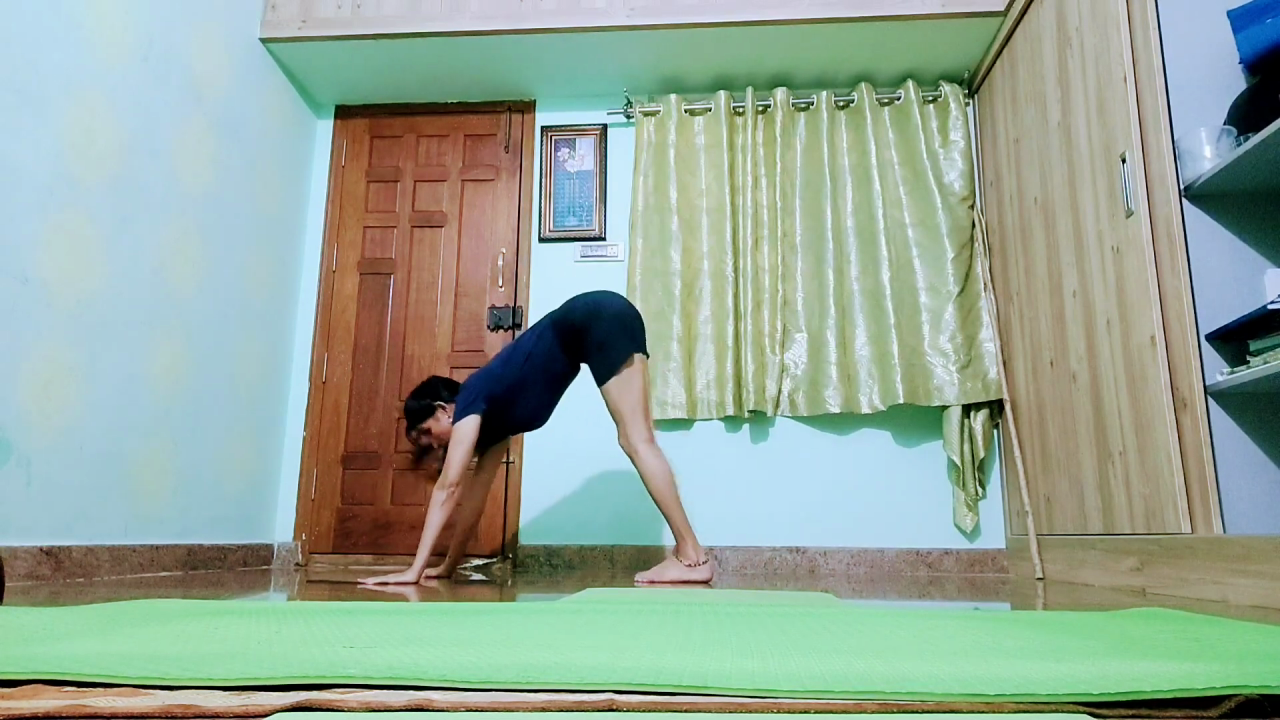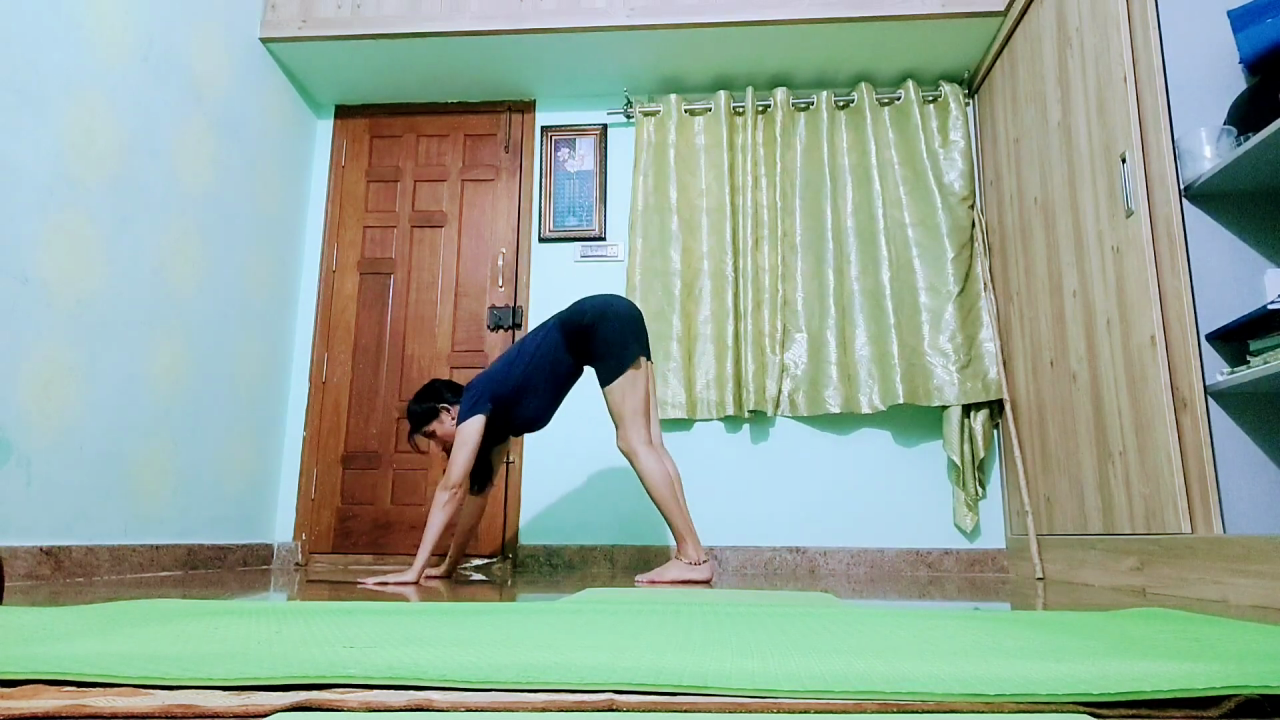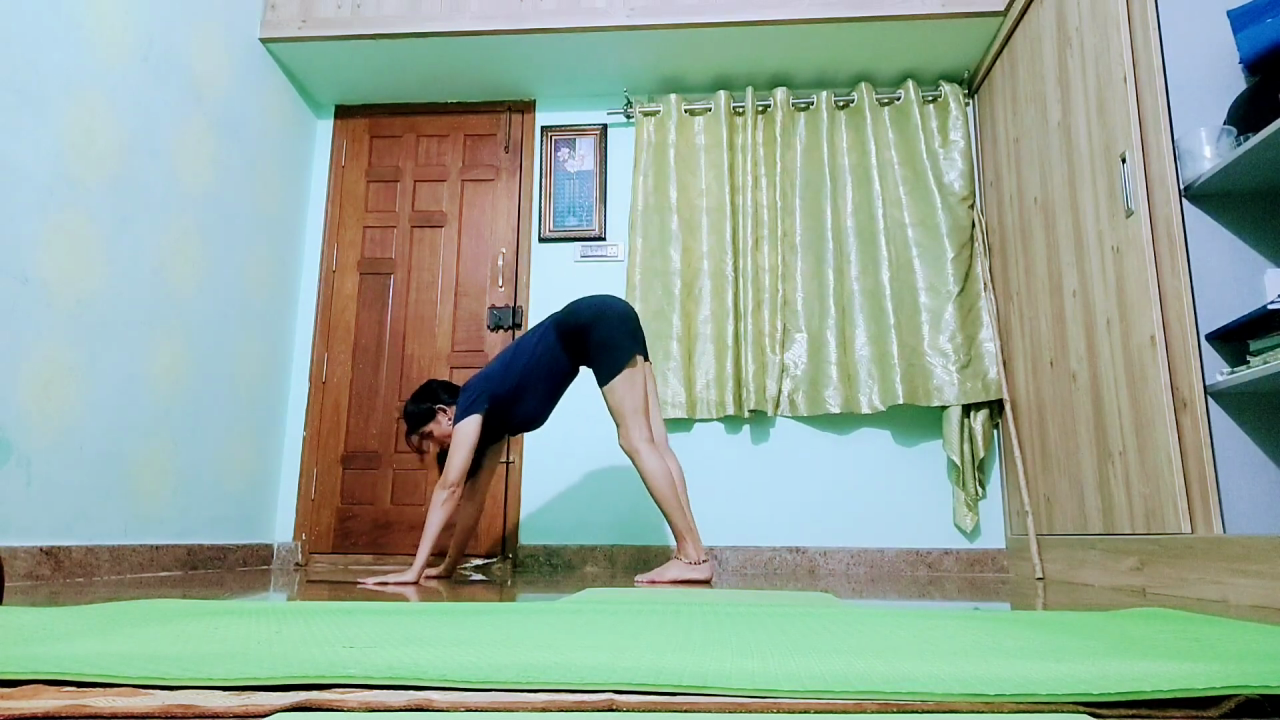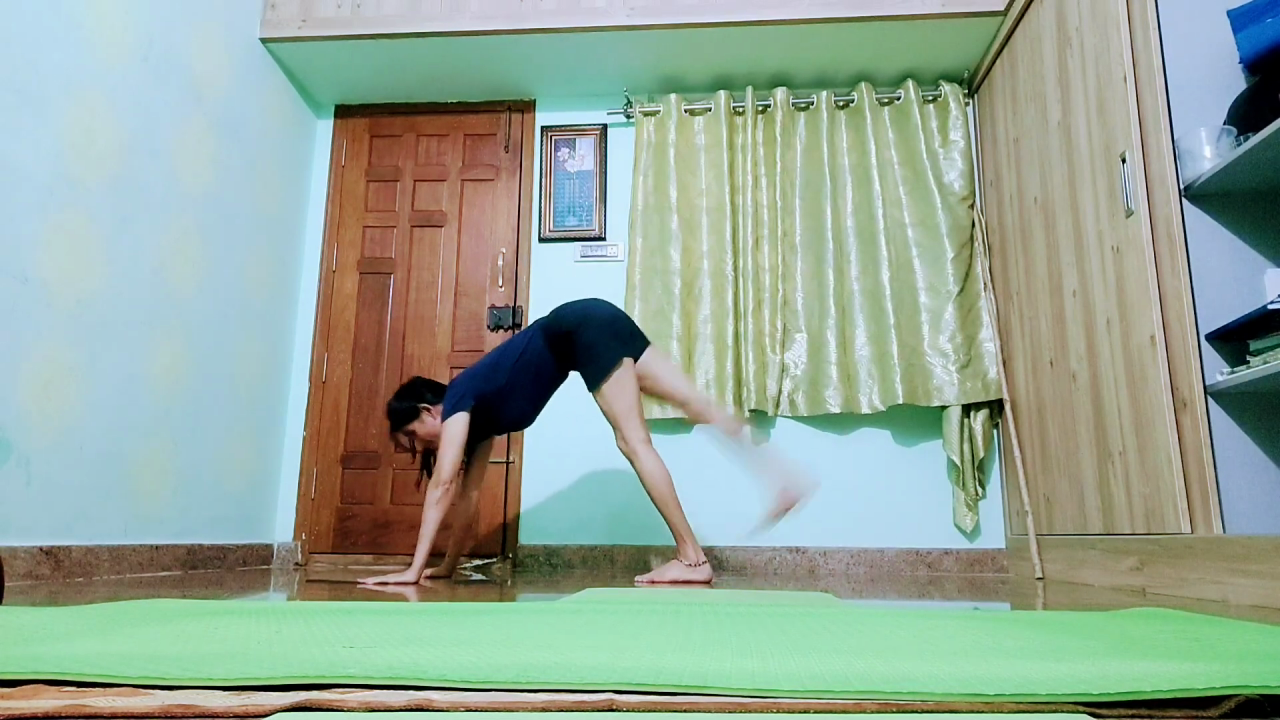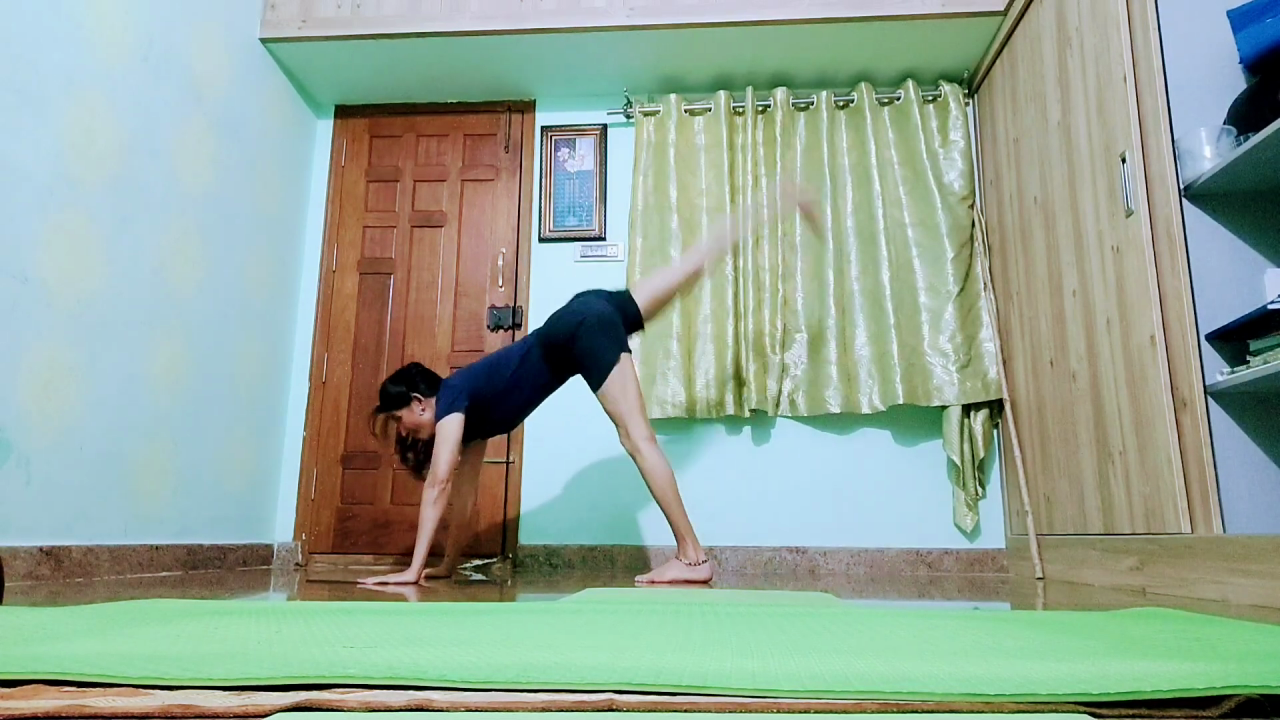
dt=0.2s
person 1, frame 1
left shoulder: (469, 404)
right shoulder: (488, 413)
left elbow: (448, 488)
right elbow: (474, 492)
left wrist: (414, 569)
right wrist: (449, 565)
left hip: (600, 320)
right hip: (604, 315)
left knee: (635, 442)
right knee: (644, 441)
left ankle: (692, 556)
right ankle: (691, 552)
person 1, frame 2
left shoulder: (475, 403)
right shoulder: (495, 414)
left elbow: (452, 489)
right elbow: (477, 491)
left wrist: (416, 569)
right wrist: (449, 565)
left hip: (604, 323)
right hip: (607, 324)
left knee: (636, 444)
right knee: (650, 444)
left ankle: (693, 557)
right ankle: (690, 553)
person 1, frame 3
left shoulder: (471, 403)
right shoulder: (491, 412)
left elbow: (449, 488)
right elbow: (472, 492)
left wrist: (415, 569)
right wrist: (448, 565)
left hip: (600, 323)
right hip: (603, 324)
left knee: (637, 441)
right knee: (654, 441)
left ankle: (693, 556)
right ankle: (692, 551)
person 1, frame 4
left shoulder: (455, 402)
right shoulder: (480, 413)
left elbow: (442, 488)
right elbow: (469, 490)
left wrist: (415, 570)
right wrist: (447, 565)
left hip: (583, 328)
right hip: (590, 327)
left knee: (634, 442)
right knee: (694, 403)
left ankle: (691, 558)
right ankle: (780, 477)
person 1, frame 5
left shoulder: (451, 399)
right shoulder: (473, 393)
left elbow: (439, 483)
right elbow: (464, 484)
left wrist: (415, 569)
right wrist: (447, 565)
left hip: (584, 332)
right hip: (588, 318)
left knee: (637, 440)
right knee: (696, 261)
left ankle: (692, 559)
